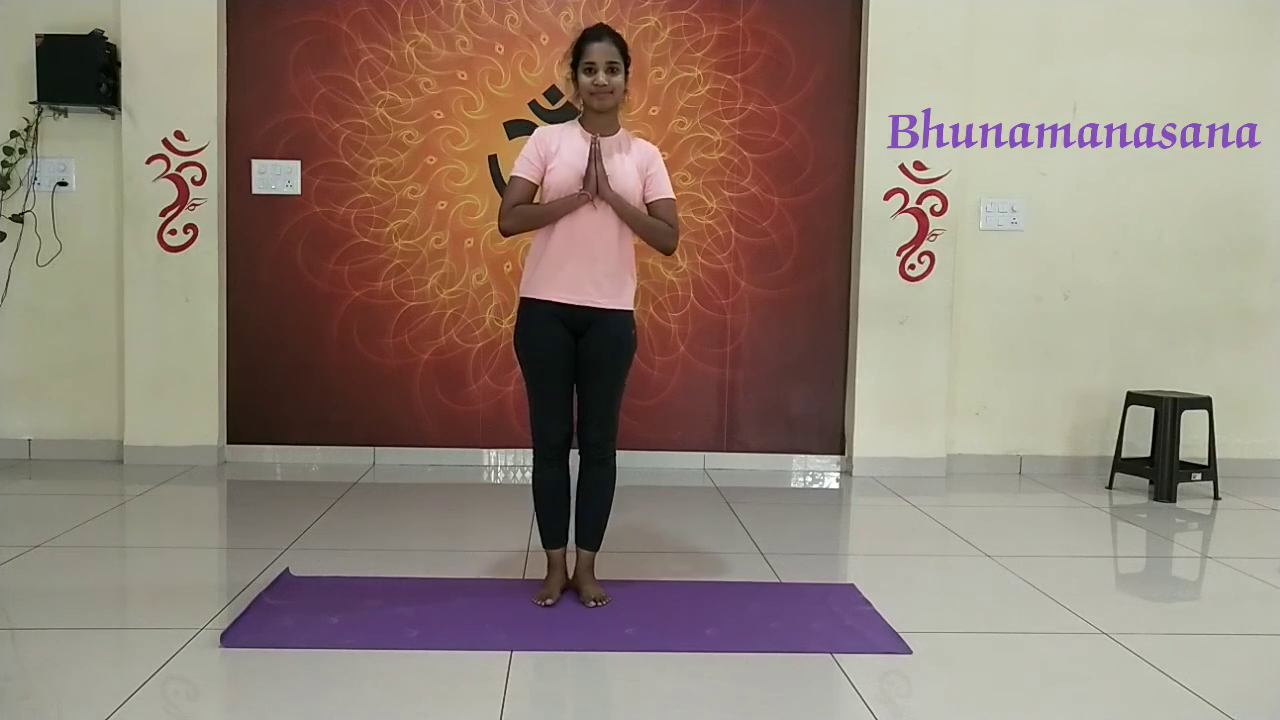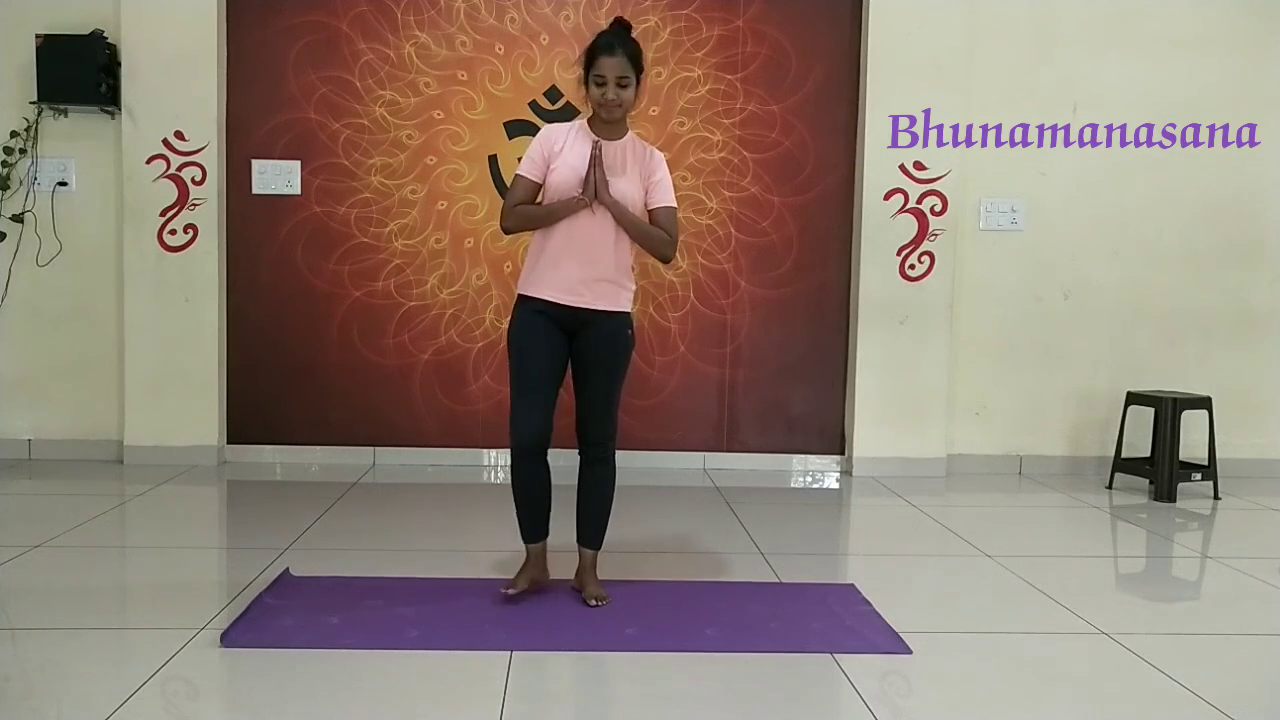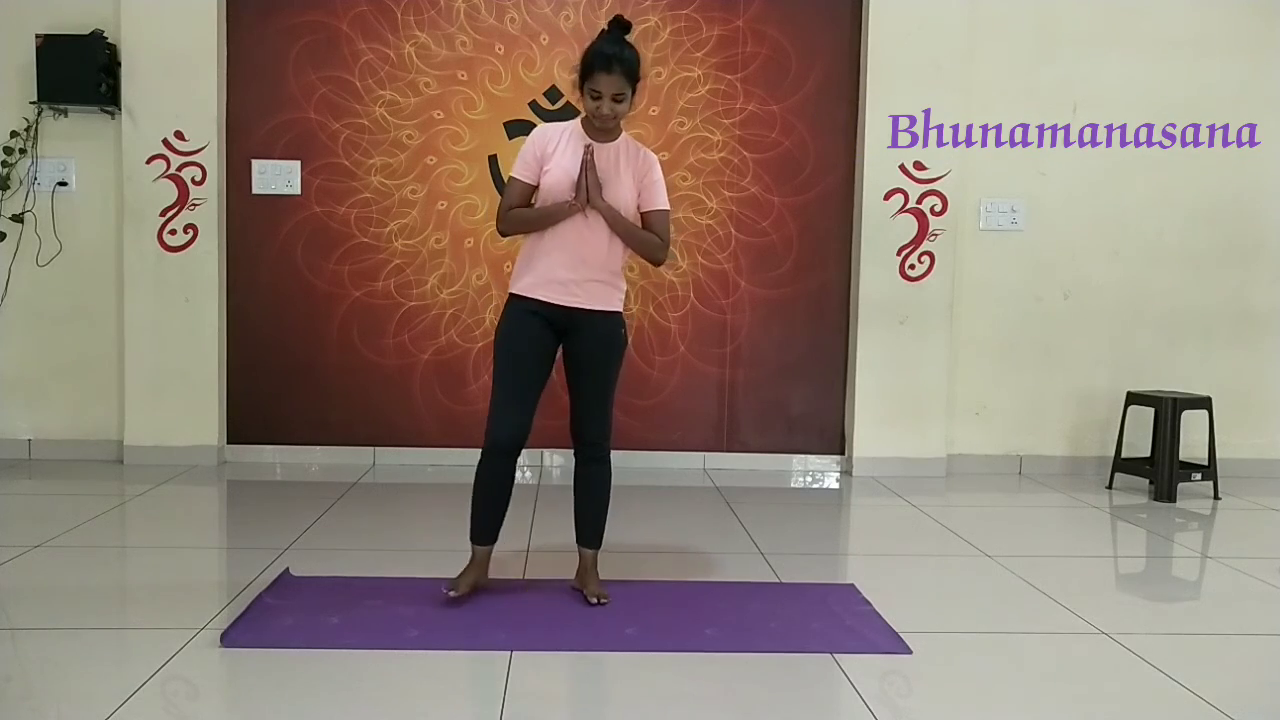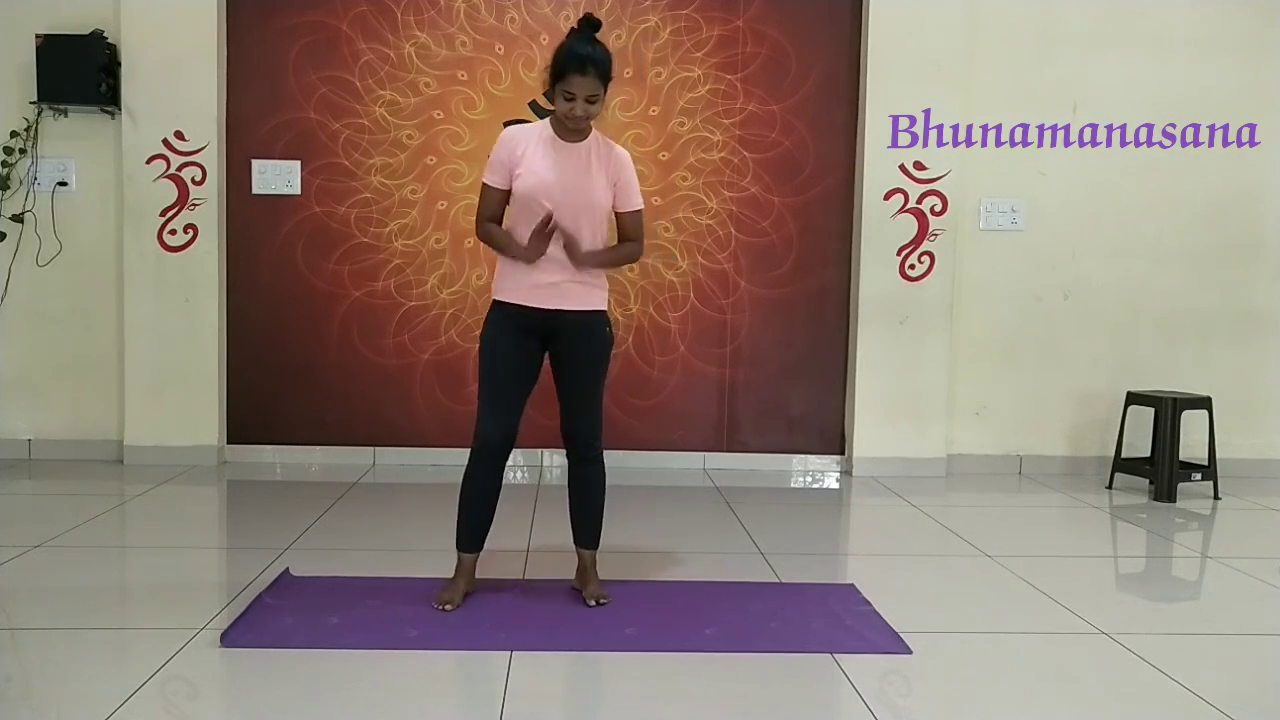
dt=0.2s
person 1, frame 1
left shoulder: (644, 155)
right shoulder: (546, 141)
left elbow: (668, 238)
right elbow: (509, 219)
left wrist: (611, 196)
right wrist: (578, 196)
left hip: (609, 315)
right hip: (545, 309)
left knee: (598, 442)
right knee: (550, 439)
left ankle: (587, 565)
right ankle: (555, 564)
person 1, frame 2
left shoulder: (651, 160)
right shoulder: (552, 139)
left elbow: (667, 247)
right elbow: (511, 218)
left wrist: (610, 202)
right wrist: (577, 199)
left hip: (607, 316)
right hip: (540, 308)
left knee: (597, 442)
right knee: (528, 435)
left ankle: (587, 566)
right ankle: (535, 558)
person 1, frame 3
left shoulder: (643, 162)
right shoulder: (545, 140)
left elbow: (659, 250)
right elbow: (506, 220)
left wrist: (603, 206)
right wrist: (571, 204)
left hip: (599, 317)
right hip: (531, 307)
left knee: (592, 441)
right knee: (504, 435)
left ankle: (588, 566)
right ankle: (480, 559)
person 1, frame 4
left shoulder: (615, 159)
right shoulder: (515, 142)
left elbow: (633, 244)
right elbow: (484, 224)
left wrist: (586, 256)
right wrist: (523, 248)
left hip: (583, 317)
right hip: (514, 313)
left knee: (584, 442)
right knee: (491, 439)
left ankle: (587, 566)
right ankle: (465, 568)
